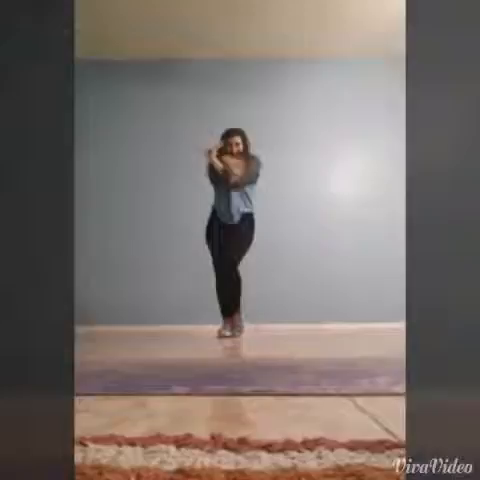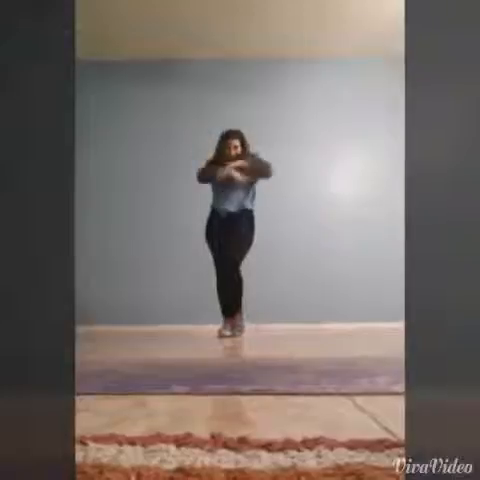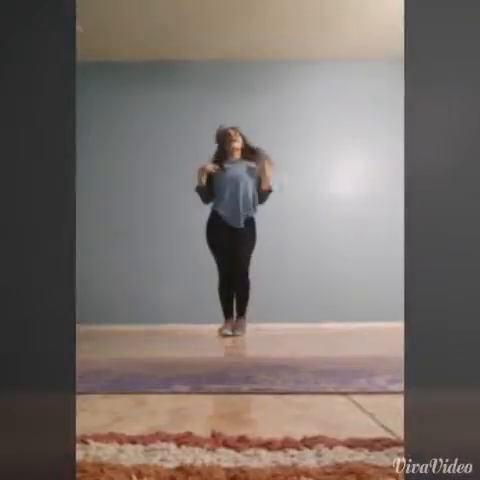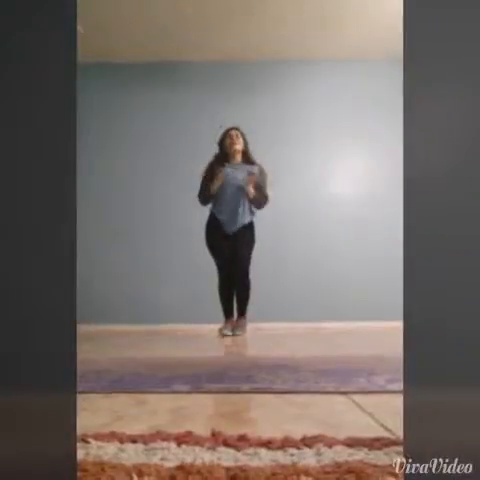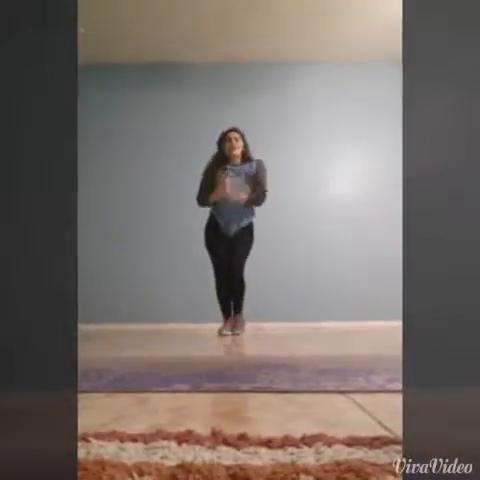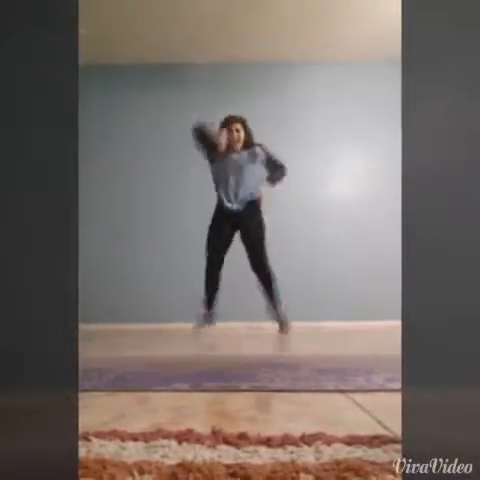
dt=0.3s
person 1, frame 1
left shoulder: (252, 162)
right shoulder: (219, 162)
left elbow: (239, 181)
right elbow: (216, 180)
left wrist: (233, 169)
right wrist: (213, 161)
left hip: (242, 221)
right hip: (218, 221)
left knee: (229, 265)
right knee: (219, 269)
left ankle: (236, 314)
right ankle: (227, 319)
person 1, frame 2
left shoulder: (251, 161)
right shoulder: (215, 164)
left elbow: (267, 171)
right elbow: (202, 177)
left wrist: (241, 164)
right wrist: (225, 171)
left hip: (242, 219)
right hip: (218, 219)
left knee: (231, 265)
right knee: (221, 269)
left ankle: (238, 314)
right ankle: (227, 318)
person 1, frame 3
left shoulder: (255, 165)
right shoulder: (216, 167)
left elbow: (260, 199)
right elbow: (207, 198)
left wrist: (267, 179)
right wrist: (202, 178)
left hip: (245, 225)
right hip: (219, 225)
left knee: (241, 271)
right knee: (225, 272)
left ankle: (241, 318)
right ankle: (228, 319)
person 1, frame 4
left shoulder: (255, 170)
right shoulder: (215, 168)
left elbow: (261, 203)
right elbow: (203, 199)
left wrist: (250, 189)
right wrist: (216, 183)
left hip: (244, 228)
right hip: (218, 227)
left knee: (241, 273)
right knee: (225, 273)
left ankle: (241, 318)
right ankle: (228, 319)
person 1, frame 5
left shoulder: (256, 167)
right shoulder: (213, 170)
left elbow: (260, 198)
right elbow: (201, 200)
left wrist: (241, 195)
right wrist: (217, 194)
left hip: (242, 227)
right hip: (217, 229)
left knee: (235, 271)
right knee: (221, 273)
left ankle: (238, 315)
right ankle: (227, 318)
person 1, frame 6
left shoulder: (258, 152)
right shoulder: (217, 153)
left elbow: (280, 169)
right elbow: (198, 131)
left wrist: (266, 183)
right wrist: (216, 135)
left hip: (250, 213)
right hip: (224, 214)
left knee: (259, 262)
right knee: (214, 262)
left ankle: (277, 310)
right ankle: (208, 311)
